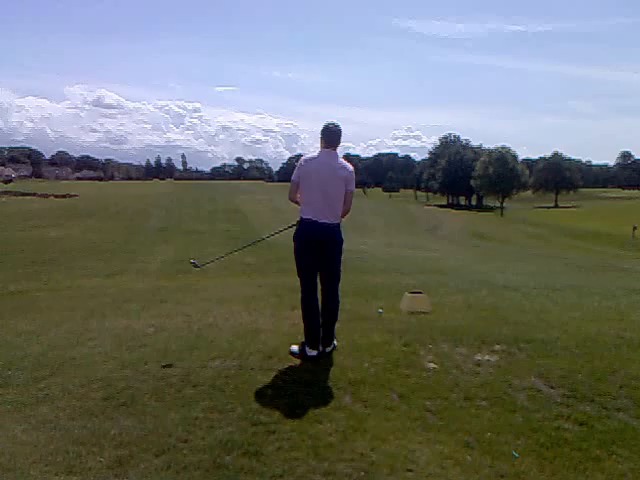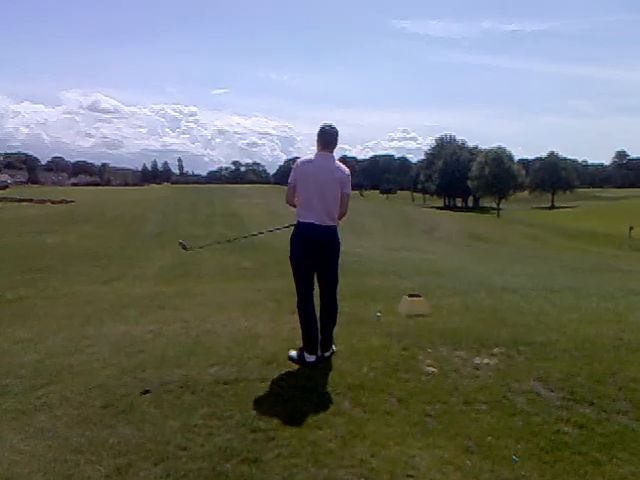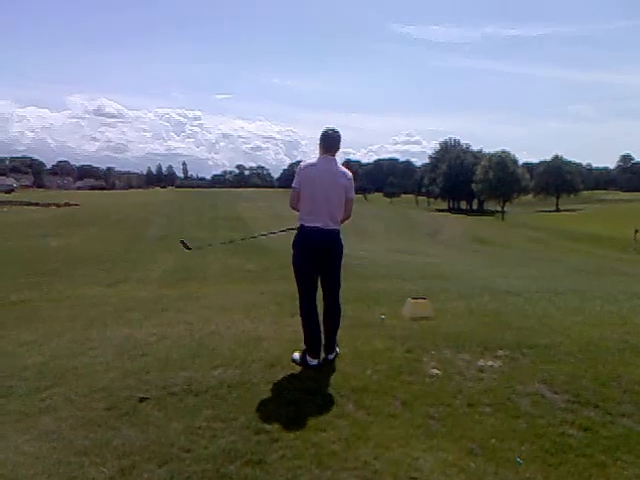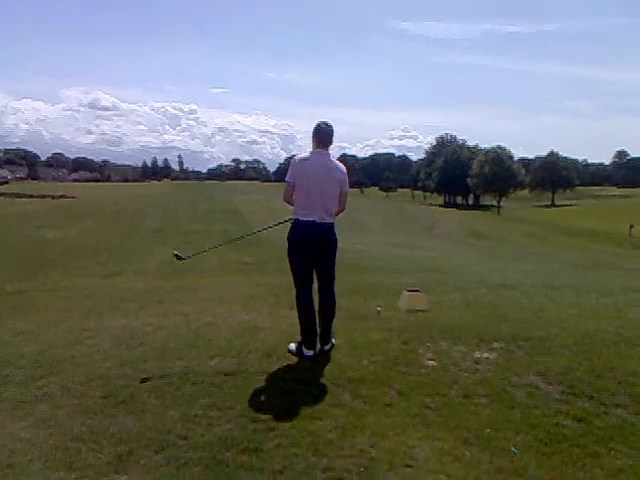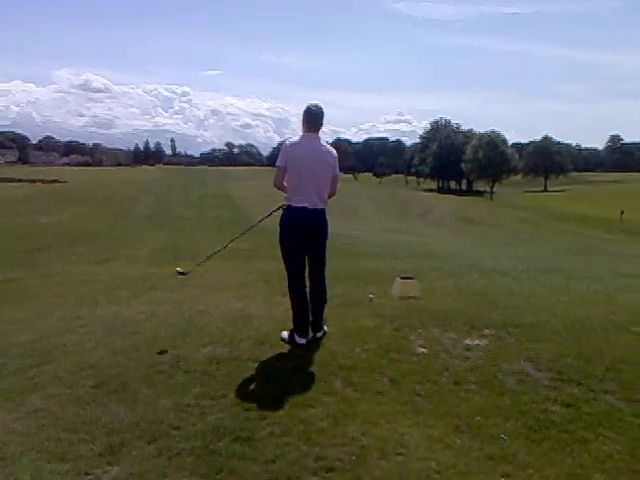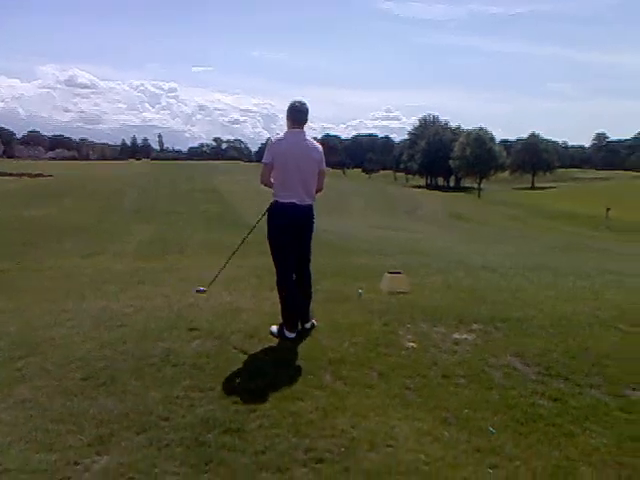
dt=0.1s
person 1, frame 1
left shoulder: (305, 162)
right shoulder: (347, 169)
left elbow: (292, 195)
right elbow: (347, 208)
left hip: (307, 229)
right hip: (332, 232)
left knee: (309, 288)
right knee: (331, 288)
left ankle: (311, 345)
right ankle: (327, 341)
person 1, frame 2
left shoulder: (301, 164)
right shoulder: (343, 172)
left elbow: (290, 199)
right elbow: (343, 210)
left hip: (304, 232)
right hip: (329, 234)
left knee: (305, 292)
right knee: (329, 292)
left ankle: (309, 351)
right ankle: (326, 346)
person 1, frame 3
left shoulder: (304, 168)
right shoulder: (346, 175)
left elbow: (293, 203)
right elbow: (347, 214)
left hip: (307, 237)
right hip: (332, 239)
left knee: (307, 296)
right knee: (332, 294)
left ankle: (312, 353)
right ankle: (330, 348)
person 1, frame 4
left shoulder: (298, 162)
right shoulder: (340, 169)
left elbow: (287, 197)
right elbow: (341, 207)
left hip: (301, 230)
right hip: (327, 232)
left knee: (303, 288)
right knee: (327, 286)
left ankle: (308, 345)
right ankle: (326, 340)
person 1, frame 5
left shoulder: (289, 147)
right shoulder: (331, 153)
left elbow: (278, 183)
right elbow: (332, 191)
left hip: (294, 216)
right hip: (319, 217)
left knee: (296, 275)
right knee: (318, 273)
left ankle: (301, 332)
right ankle: (317, 327)
person 1, frame 6
left shoulder: (275, 143)
right shoulder: (316, 148)
left elbow: (265, 179)
right elbow: (320, 186)
left hip: (281, 211)
right hip: (306, 212)
left knee: (284, 270)
right knee: (303, 267)
left ankle: (290, 326)
right ankle: (305, 320)
